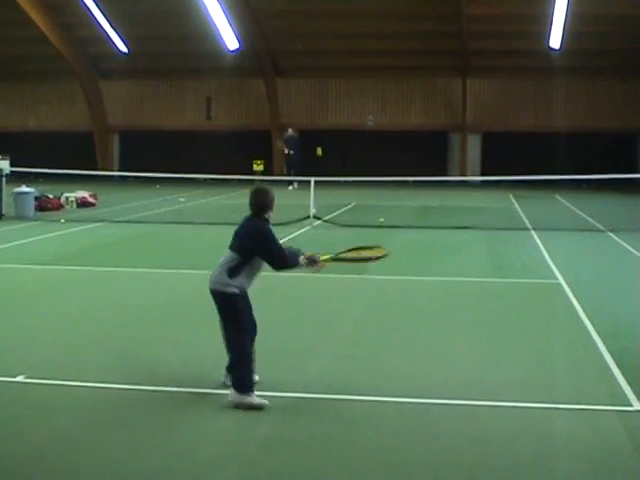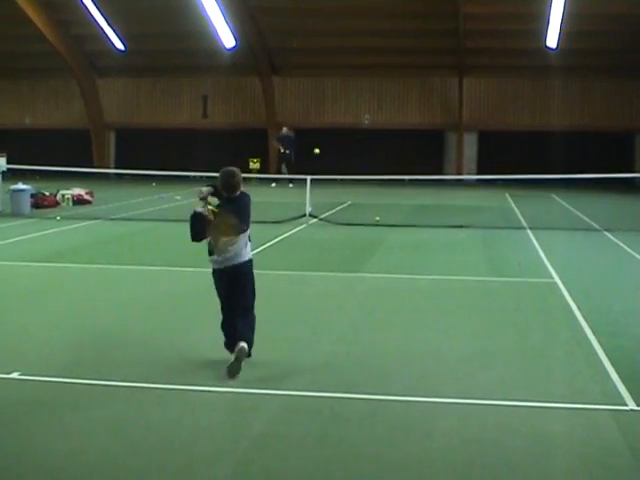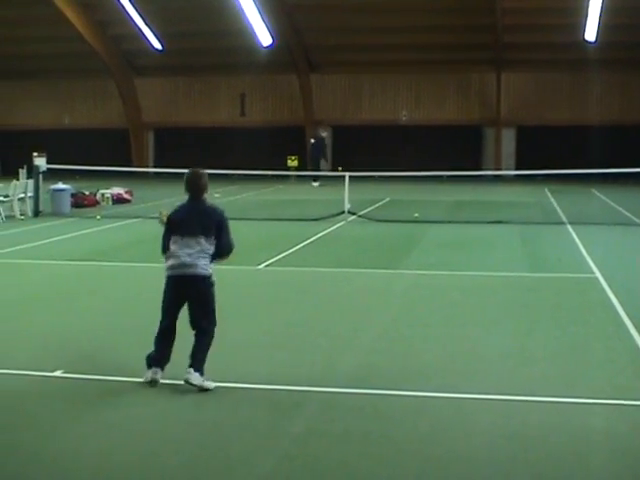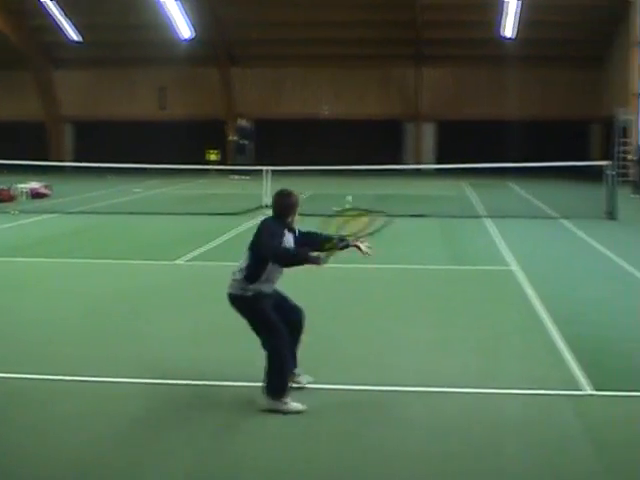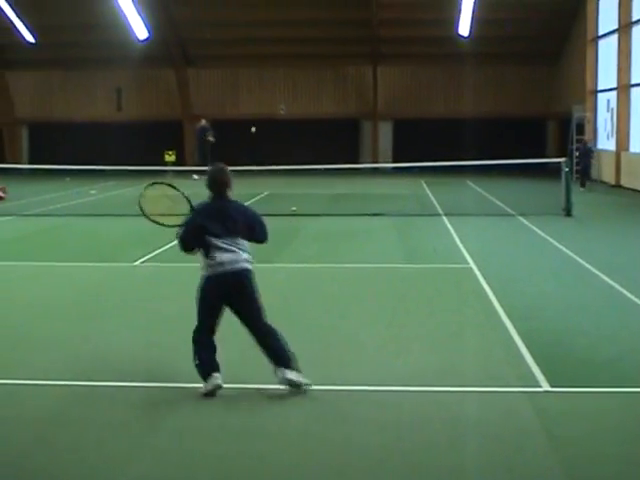
dt=1s
person 1, frame 1
left shoulder: (250, 226)
right shoulder: (260, 230)
left elbow: (275, 252)
right elbow: (280, 261)
left wrist: (301, 255)
right wrist: (300, 259)
left hip: (226, 284)
right hip: (226, 288)
left knee: (246, 330)
right knee: (242, 335)
left ankle: (235, 374)
right ankle: (242, 391)
person 1, frame 2
left shoulder: (218, 213)
right shoulder: (245, 200)
right elbow: (233, 194)
right wrist: (211, 190)
left hip: (221, 267)
right hip: (242, 264)
left knee: (229, 311)
right knee: (245, 310)
left ankle: (235, 347)
right ankle: (242, 344)
person 1, frame 3
left shoulder: (174, 215)
right shoulder: (216, 215)
left elbow: (165, 248)
right elbow: (226, 249)
left hip: (174, 273)
right hip: (200, 274)
left knee: (167, 323)
right knee: (205, 326)
left ankle: (155, 367)
right ankle: (195, 371)
person 1, frame 4
left shoulder: (289, 232)
right shoulder: (270, 228)
left elbow: (316, 240)
right elbow: (276, 254)
left wrist: (349, 243)
right wrist: (307, 257)
left hip: (262, 290)
right hip: (245, 293)
left knee: (295, 317)
right knee: (278, 337)
left ankle: (289, 371)
right ankle: (275, 396)
person 1, frame 5
left shoulder: (200, 212)
right shoulder: (243, 211)
left elbow: (186, 244)
right elbow: (262, 236)
left wrist: (187, 233)
left hip: (215, 277)
right hip: (241, 273)
left knee: (204, 330)
right knee: (260, 326)
left ankle: (211, 376)
right ankle: (287, 369)
